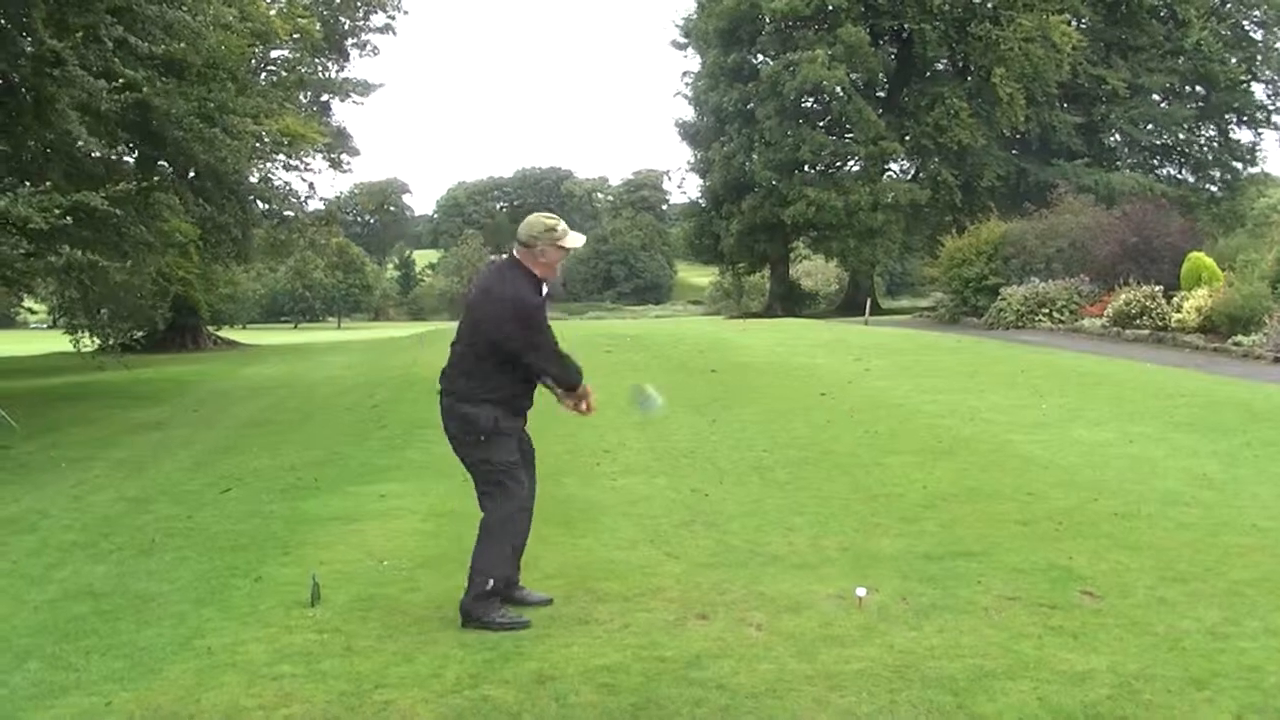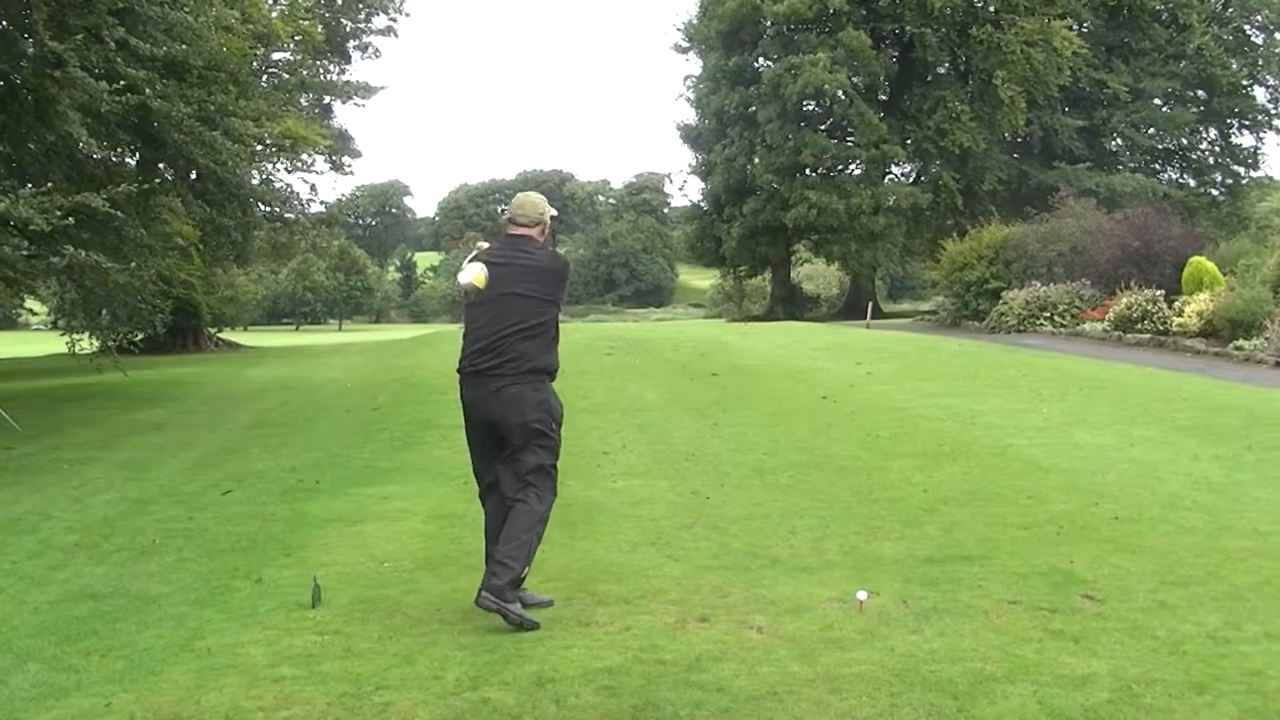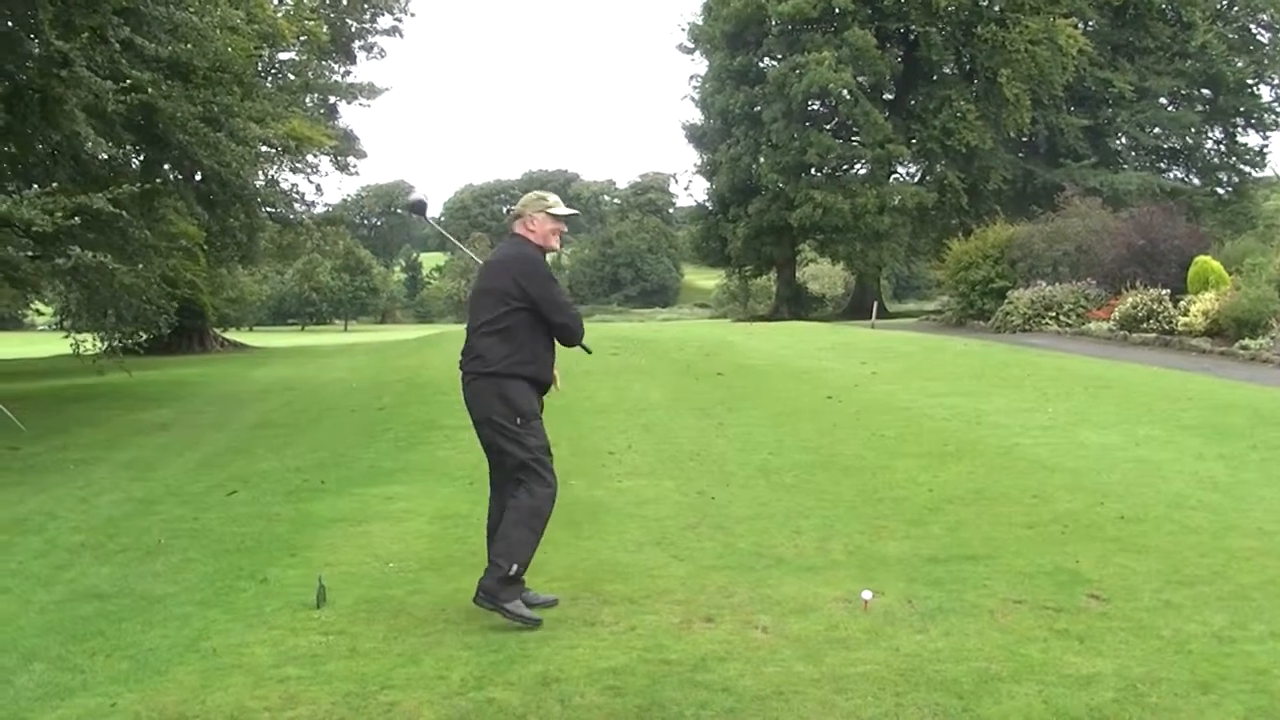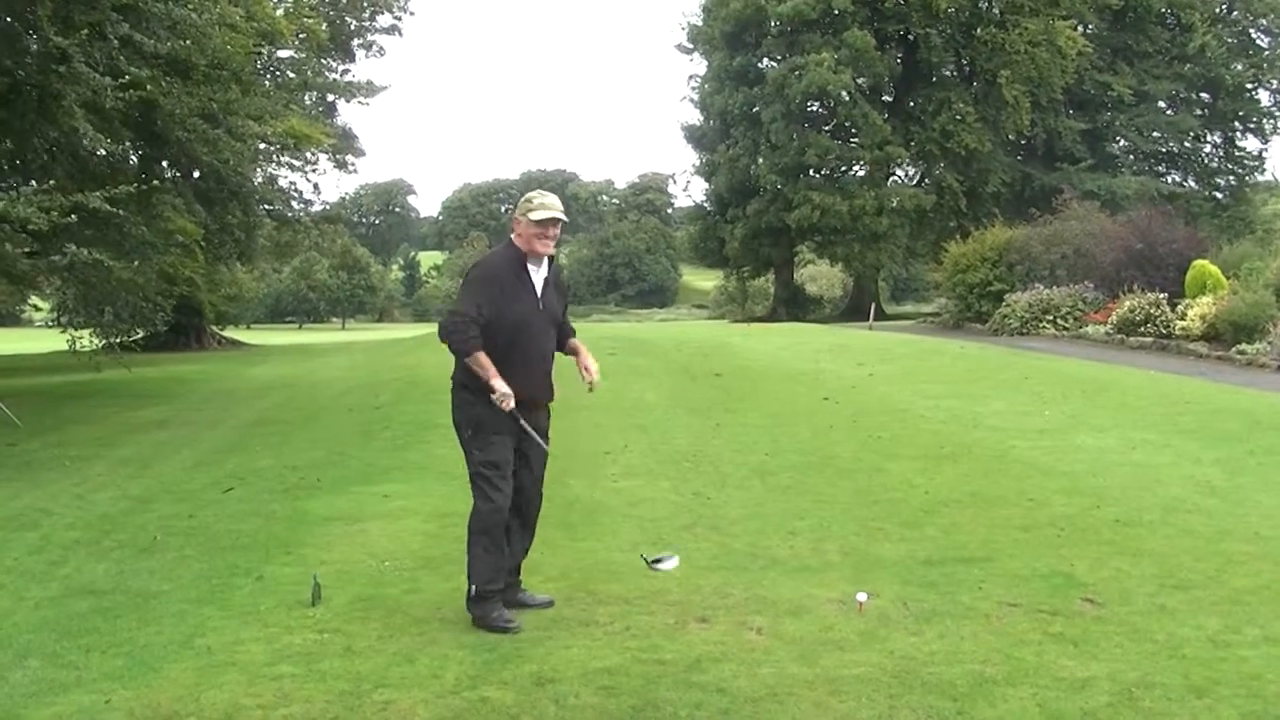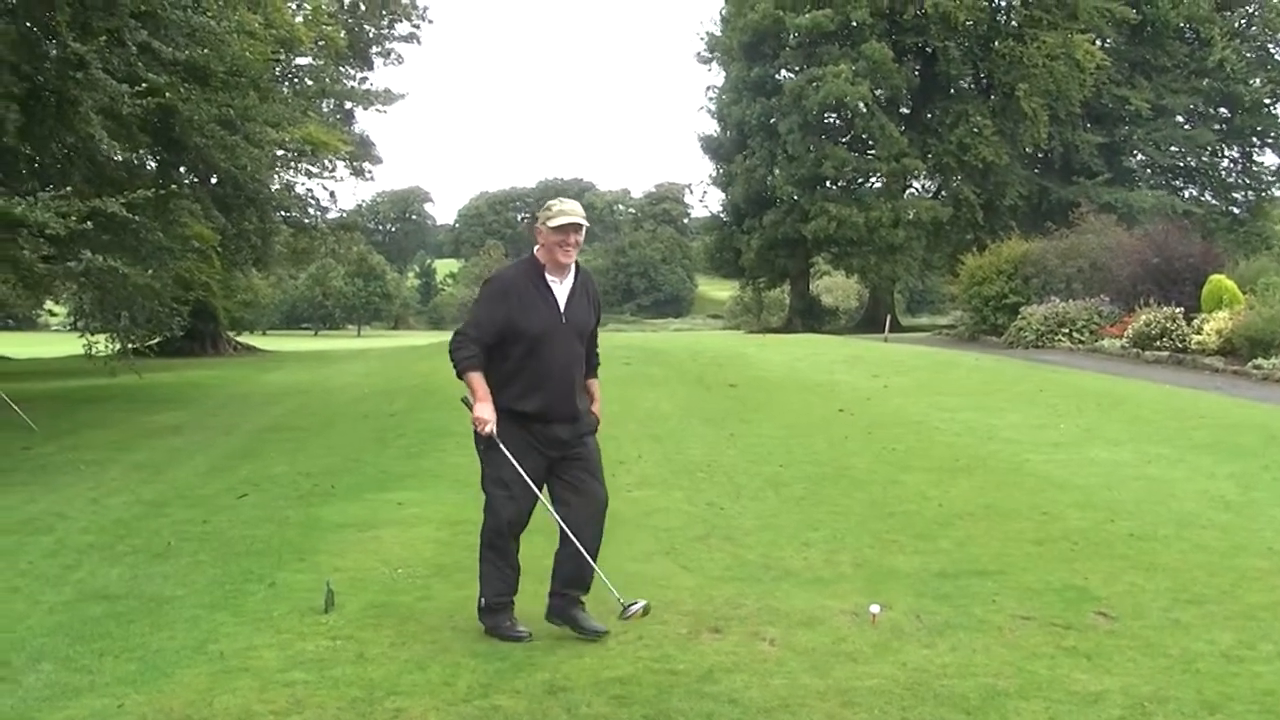
dt=0.4s
person 1, frame 1
left shoulder: (532, 280)
right shoulder: (508, 297)
left elbow: (543, 351)
right elbow: (546, 358)
left wrist: (564, 389)
right wrist: (580, 389)
left hip: (501, 406)
right hip: (475, 412)
left knee: (518, 493)
right knee: (509, 497)
left ankle: (503, 583)
right ankle: (481, 602)
person 1, frame 2
left shoulder: (478, 265)
right shoulder: (554, 266)
left hip: (475, 389)
right hip: (524, 393)
left knee: (498, 489)
right knee: (535, 489)
left ankle: (504, 583)
right ankle: (501, 586)
person 1, frame 3
left shoulder: (500, 262)
right shoulder: (526, 261)
right elbow: (568, 323)
left wrist: (541, 365)
right wrist: (571, 333)
left hip: (486, 387)
right hip: (506, 391)
left knee: (510, 486)
right knee: (535, 485)
left ankle: (506, 584)
right ankle: (497, 584)
person 1, frame 4
left shoulder: (551, 272)
right shoulder: (492, 269)
right elbow: (456, 327)
left wrist: (580, 351)
right wrist: (493, 380)
left hip: (529, 406)
right hip: (485, 404)
left knee: (526, 499)
right knee: (495, 499)
left ankle: (506, 584)
right ankle: (484, 597)
person 1, frame 5
left shoulder: (586, 284)
right shoulder: (507, 284)
right elbow: (466, 345)
left wrist: (594, 401)
right wrist: (483, 400)
left hip: (571, 424)
right hip: (513, 426)
left knee: (588, 510)
right knee: (506, 518)
left ankle: (566, 601)
right ankle: (496, 609)
